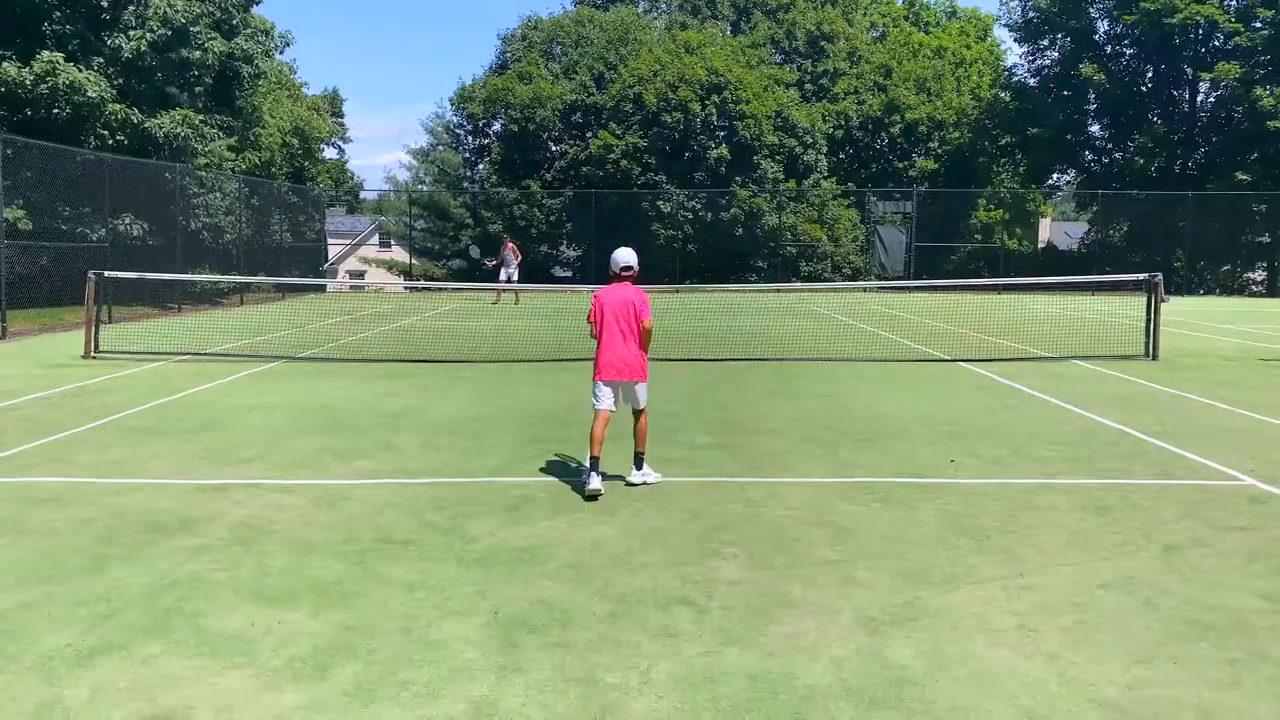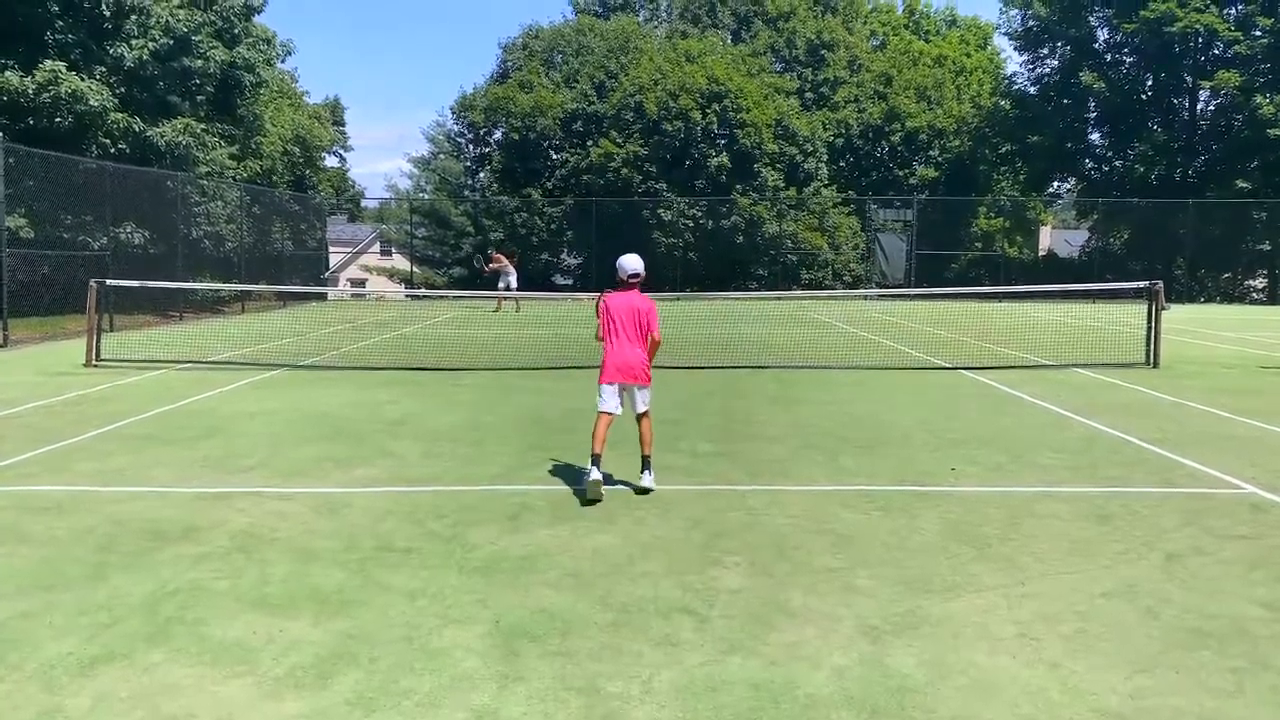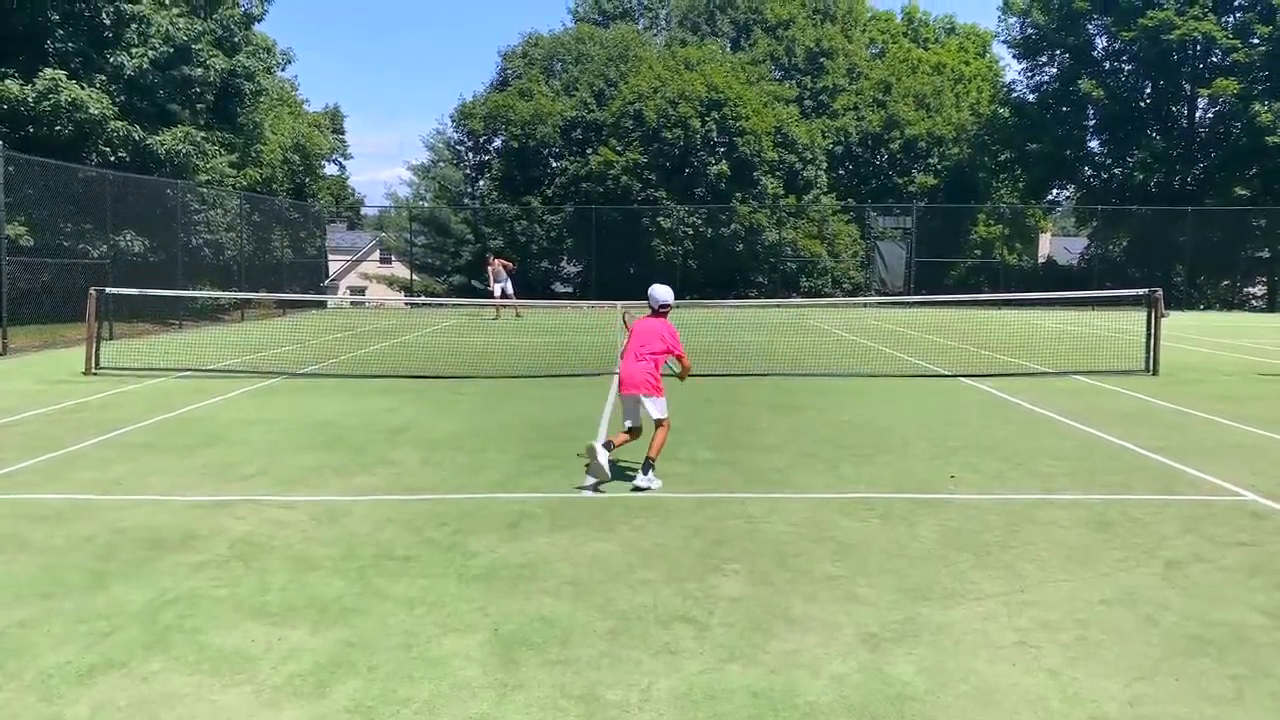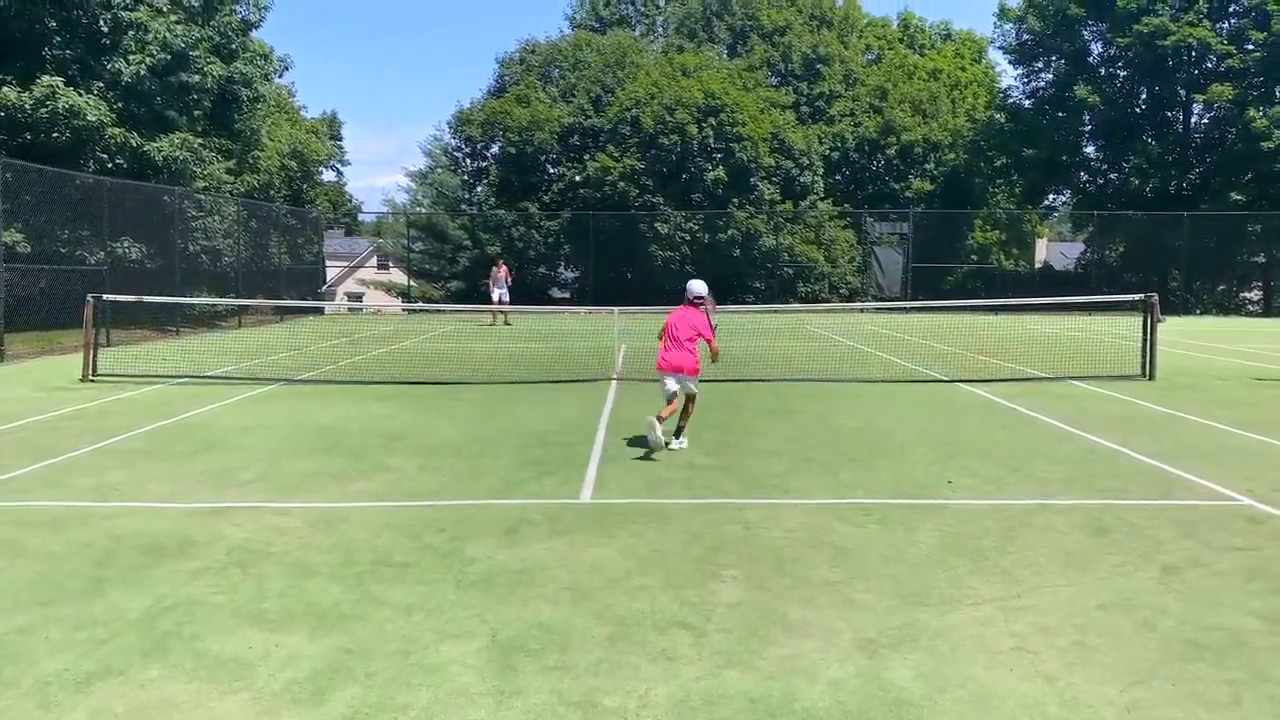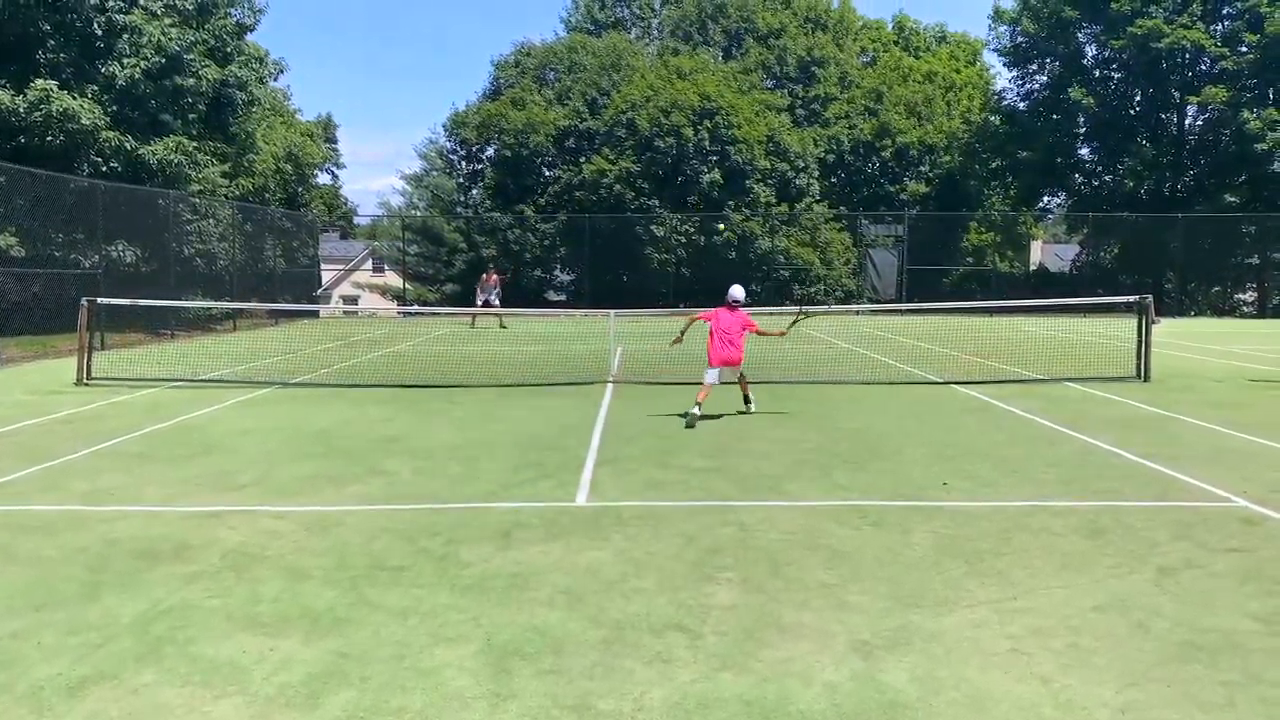
dt=0.5s
person 1, frame 1
left shoulder: (600, 295)
right shoulder: (638, 298)
left elbow: (594, 333)
right elbow: (646, 326)
right wrist: (641, 356)
left hip: (604, 368)
right hip: (632, 365)
left knee: (602, 415)
right knee: (640, 412)
left ankle: (594, 475)
right ankle: (639, 469)
person 1, frame 2
left shoulder: (607, 300)
right shoulder: (648, 304)
left elbow: (600, 336)
right elbow: (656, 338)
right wrist: (648, 361)
left hip: (612, 367)
right hip: (638, 367)
left knee: (604, 416)
right knee: (643, 418)
left ankle: (595, 469)
right ankle: (646, 473)
person 1, frame 3
left shoulder: (637, 324)
right shoulder: (669, 330)
right elbow: (685, 363)
right wrist: (684, 374)
left hip: (626, 379)
right hip: (647, 381)
left knee: (633, 431)
right knee: (662, 425)
left ankle: (603, 447)
right ankle: (645, 474)
person 1, frame 4
left shoulder: (675, 313)
right shoulder: (702, 319)
left elbow: (661, 336)
right elbow: (714, 348)
right wrist: (715, 357)
left hip: (666, 363)
right hip: (688, 364)
left knee: (672, 402)
right knee: (691, 398)
left ankle: (657, 422)
right ankle: (678, 438)
person 1, frame 5
left shoulder: (716, 312)
right shoulder: (744, 317)
left elbow: (693, 317)
right elbow: (760, 331)
left wrist: (681, 334)
right wrist: (779, 333)
left hip: (716, 358)
right hip: (735, 358)
left knee: (706, 386)
right knee: (740, 375)
left ankle: (696, 409)
right ankle: (748, 403)
